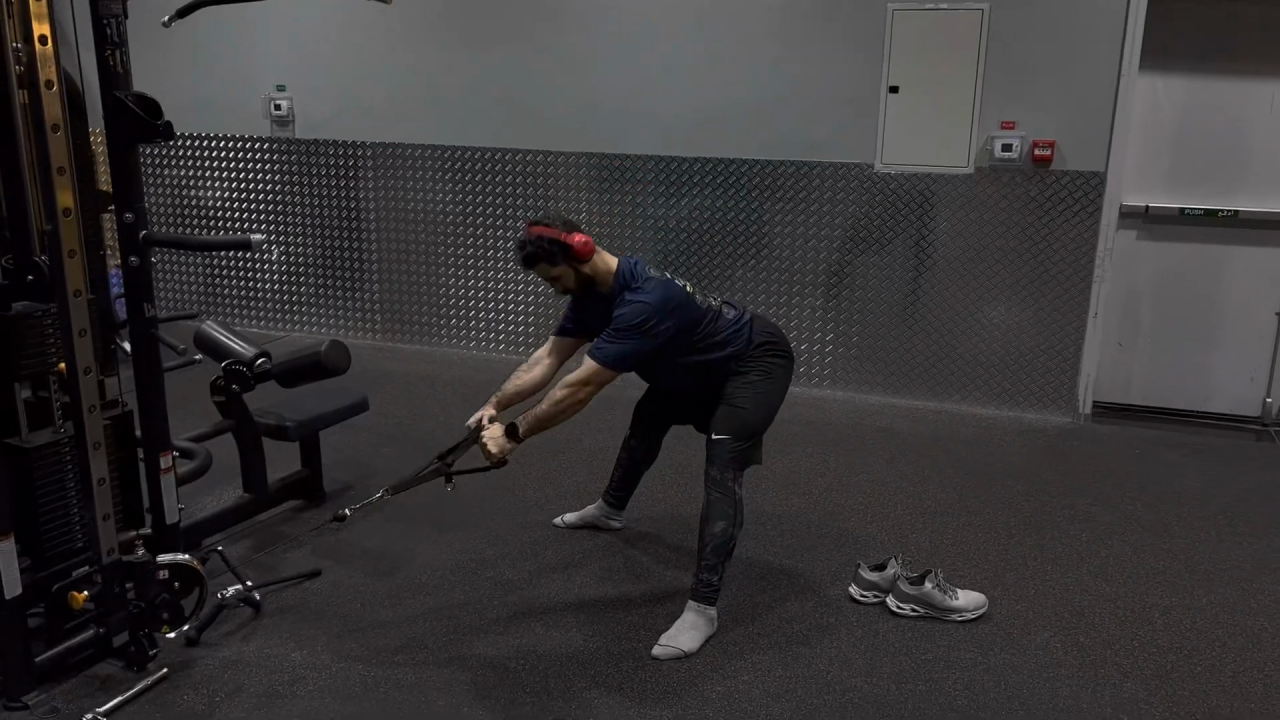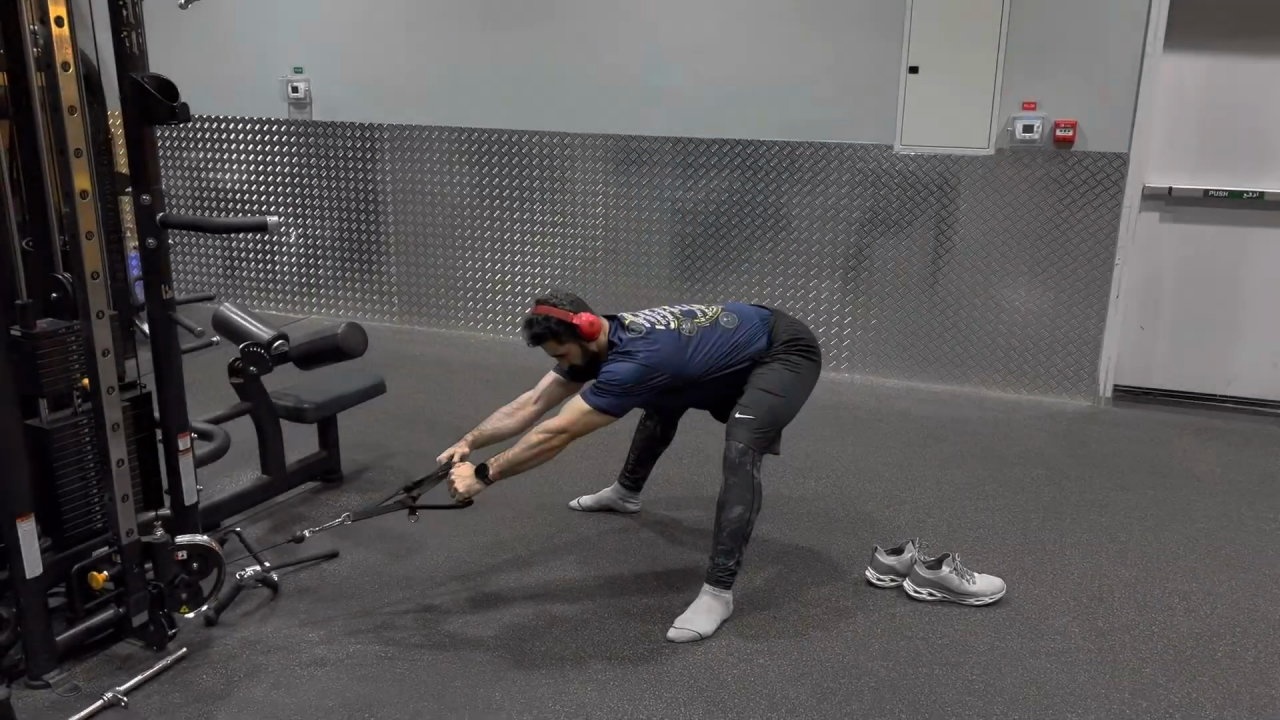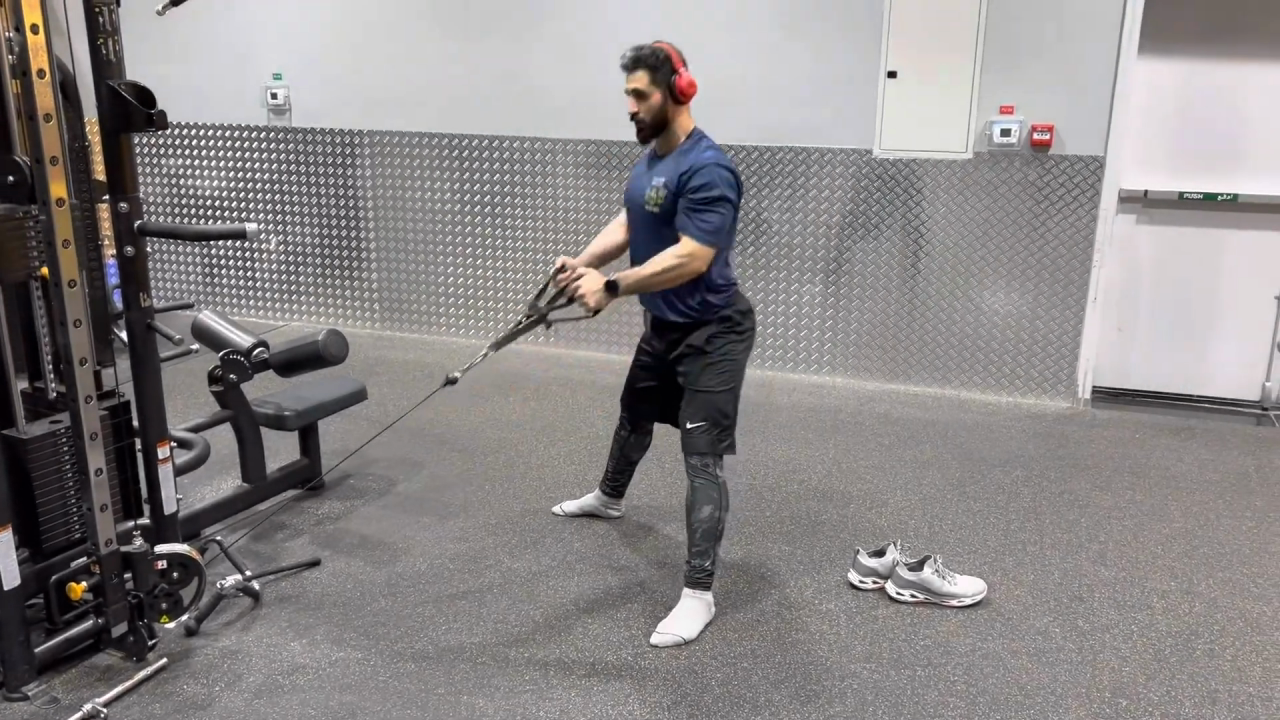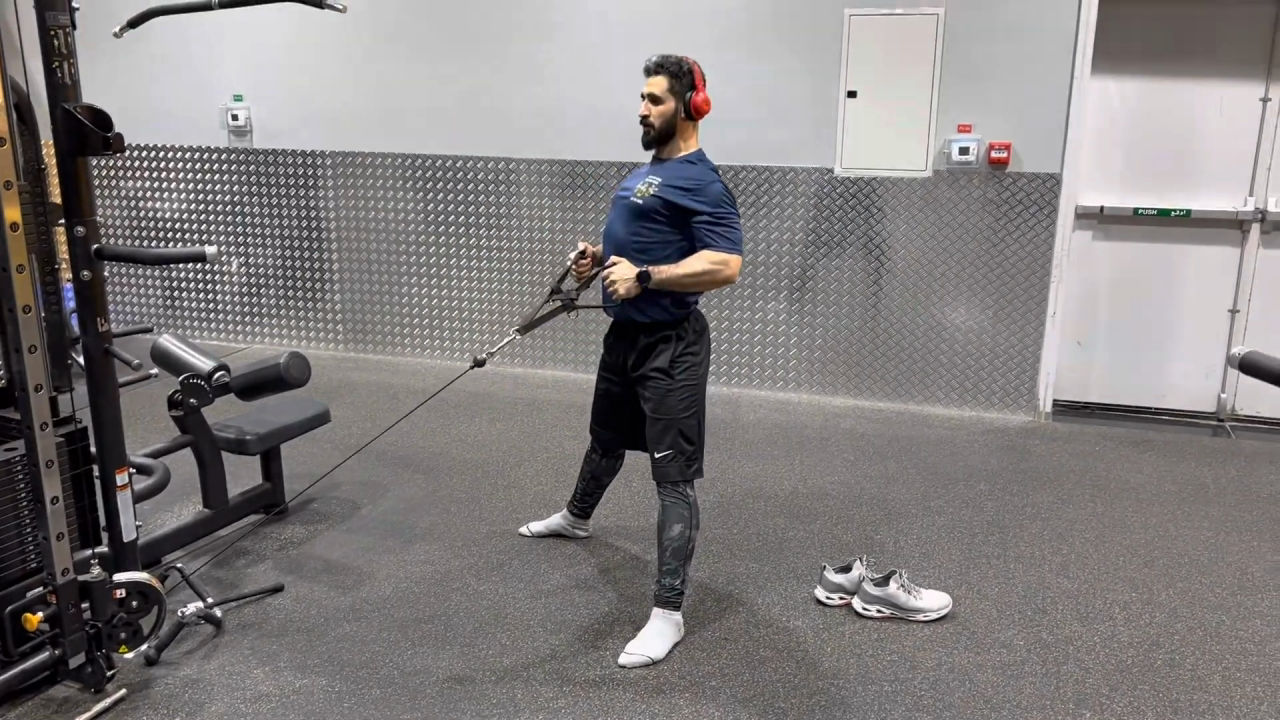
dt=1s
person 1, frame 1
left shoulder: (645, 300)
right shoulder: (592, 292)
left elbow: (581, 387)
right elbow: (548, 357)
left wrist: (514, 433)
right wrist: (495, 405)
left hip: (758, 362)
right hip: (697, 364)
left knee: (721, 472)
right knee: (646, 421)
left ankle: (703, 609)
right ankle: (611, 509)
person 1, frame 2
left shoulder: (635, 360)
right shoulder: (601, 340)
left elbow: (557, 434)
right elbow: (533, 402)
left wrist: (483, 475)
right wrist: (468, 442)
left hip: (785, 352)
right hip: (744, 344)
left knee: (739, 452)
right knee: (660, 402)
left ankle: (718, 593)
right ankle: (626, 493)
person 1, frame 3
left shoulder: (705, 167)
right shoulder: (651, 159)
left elbow: (694, 257)
right elbow: (628, 225)
left wrist: (610, 286)
right wrist: (587, 259)
left hip: (713, 331)
right hip: (664, 324)
left knee: (702, 455)
right knee: (634, 415)
left ankle: (698, 594)
right ankle: (609, 497)
person 1, frame 4
left shoulder: (700, 182)
right shoulder: (648, 170)
left elbow: (726, 265)
left wrist: (645, 277)
right wrist: (599, 254)
left hip: (670, 345)
right hip: (625, 334)
left knee: (674, 476)
right knee: (605, 439)
left ankle: (668, 613)
right ankle: (576, 517)
